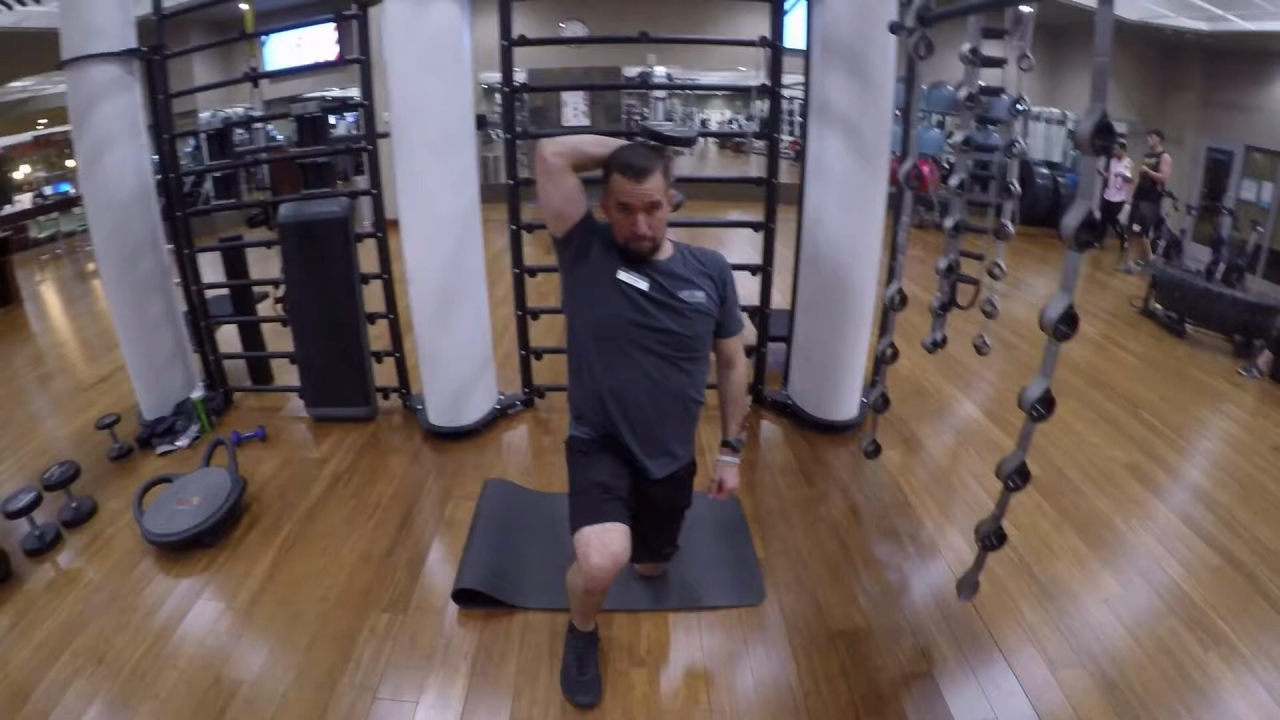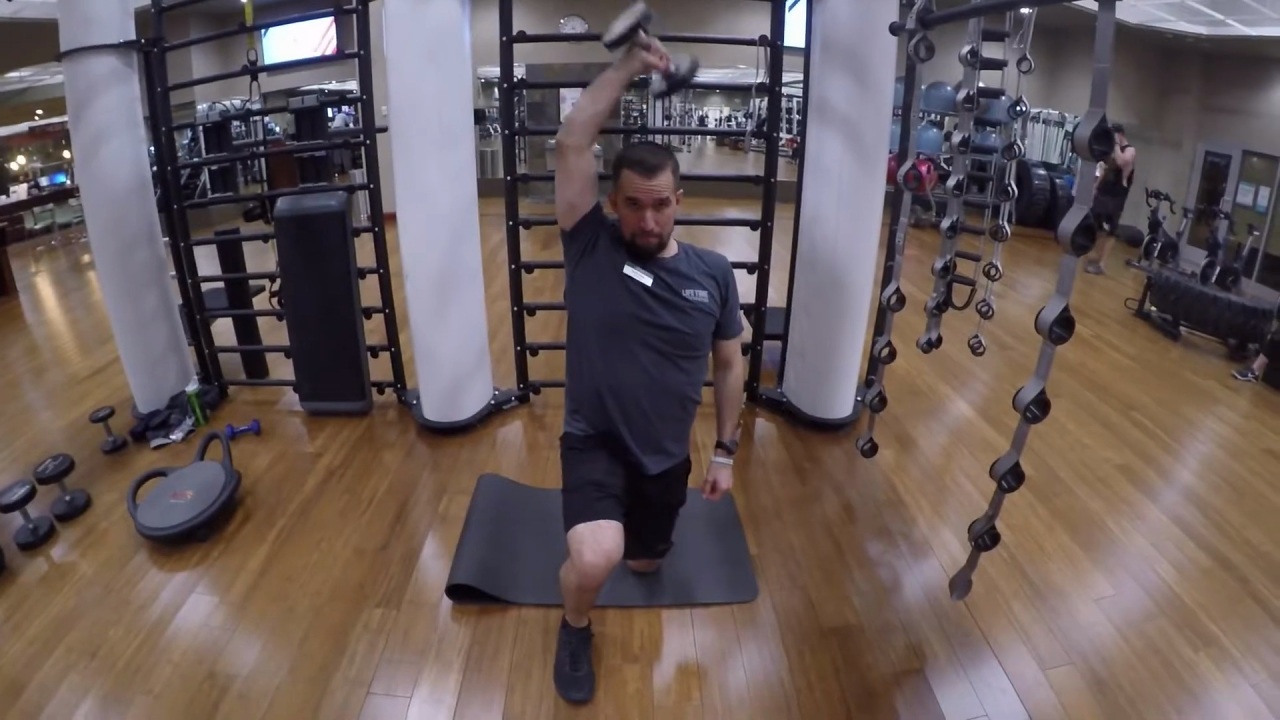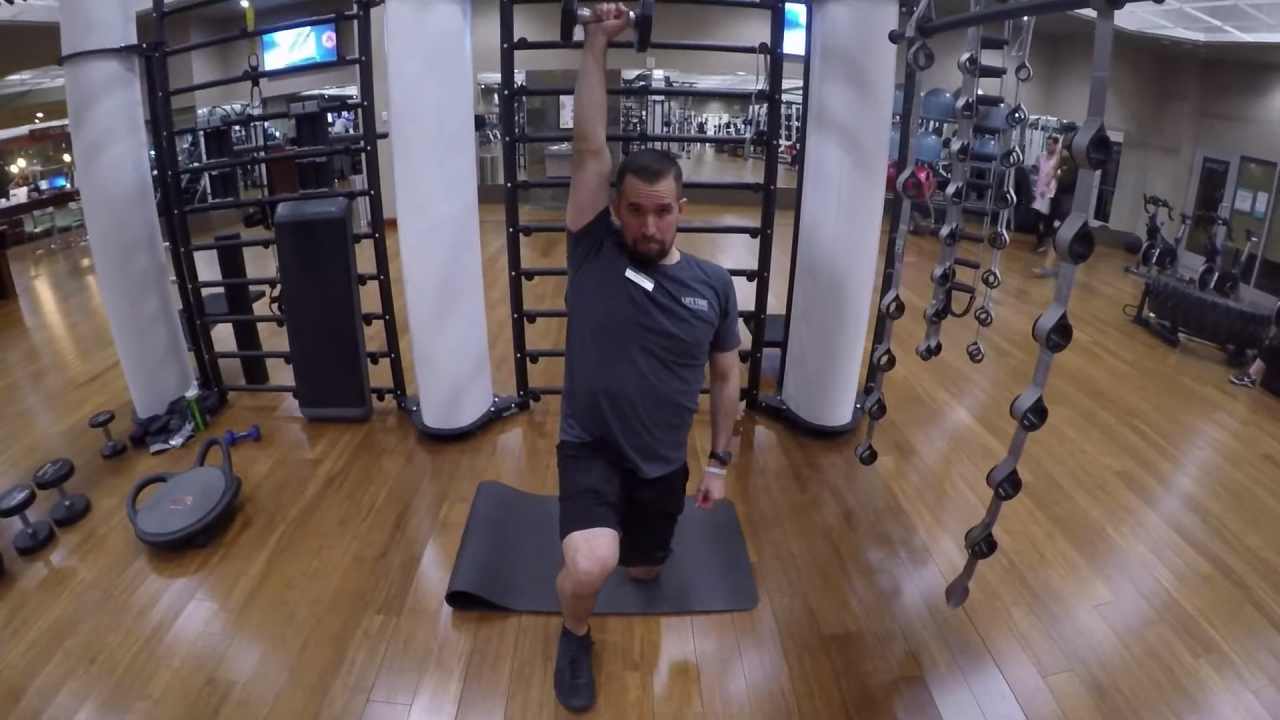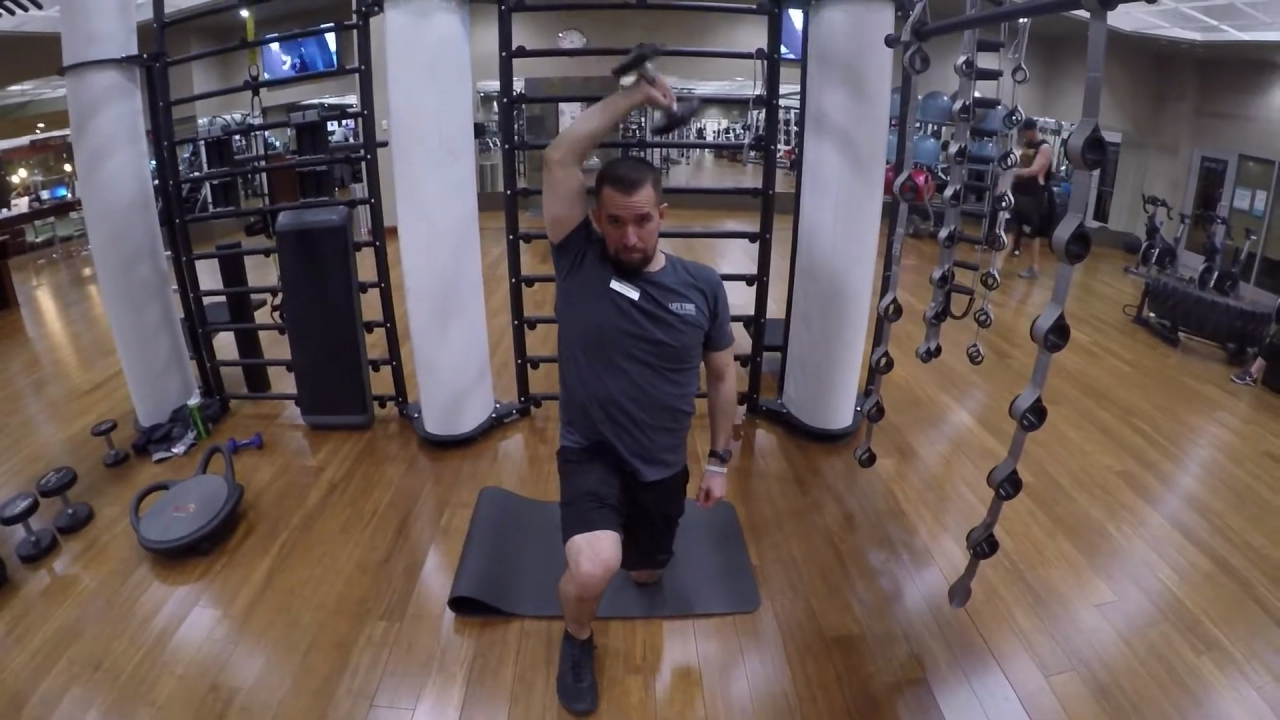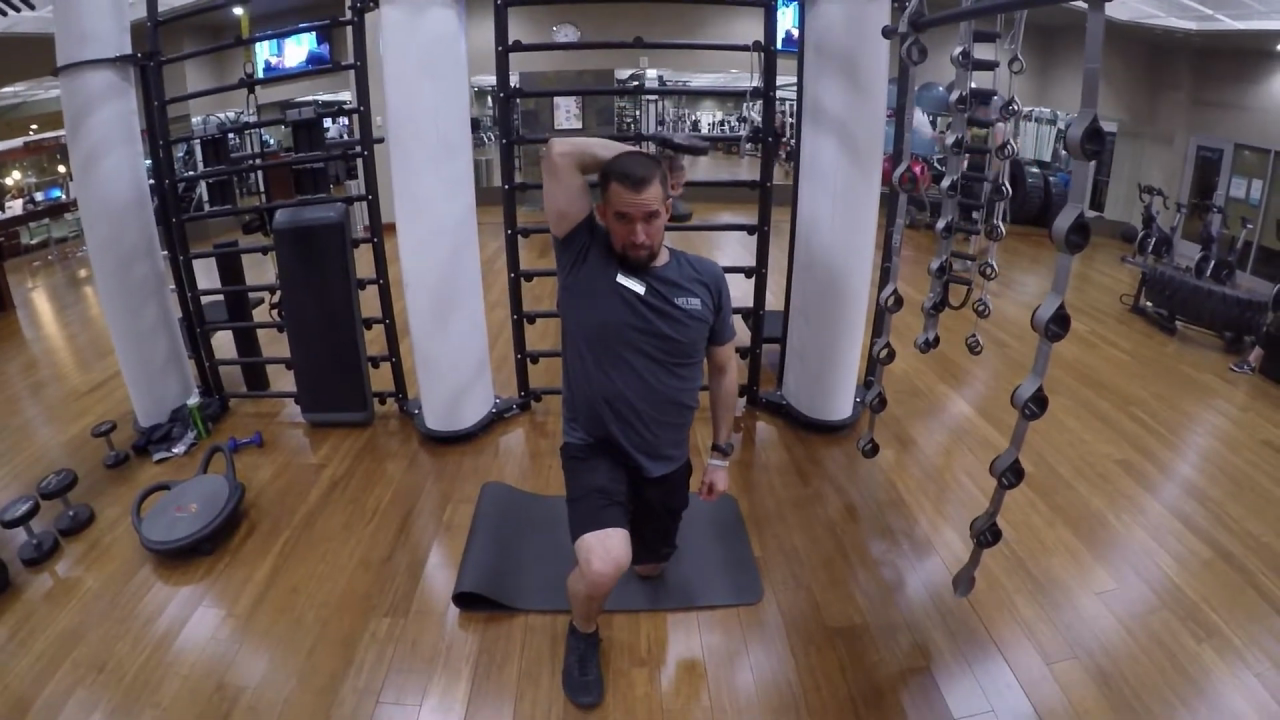
dt=0.7s
person 1, frame 1
left shoulder: (710, 270)
right shoulder: (585, 251)
left elbow: (732, 363)
right elbow: (550, 155)
left wrist: (730, 451)
right wrist: (630, 146)
left hip: (672, 455)
right hip: (598, 445)
left knee: (650, 566)
right knee: (601, 563)
left ankle: (644, 530)
right ankle: (582, 632)
person 1, frame 2
left shoulder: (712, 273)
right shoulder: (591, 248)
left elbow: (729, 367)
right elbow: (570, 145)
left wrist: (724, 453)
right wrist: (630, 65)
left hip: (666, 455)
right hip: (593, 443)
left knee: (644, 563)
right knee: (595, 561)
left ankle: (638, 523)
right ankle: (574, 628)
person 1, frame 3
left shoulder: (712, 284)
right shoulder: (595, 254)
left elbow: (726, 378)
right elbow: (589, 150)
left wrist: (718, 463)
left hip: (664, 462)
right hip: (590, 448)
left knee: (644, 570)
right knee: (590, 567)
left ankle: (635, 527)
right ankle: (574, 636)
person 1, frame 4
left shoulder: (702, 285)
right shoulder: (579, 261)
left elbow: (722, 375)
right elbow: (559, 160)
left wrist: (719, 460)
right wrist: (631, 97)
left hip: (664, 465)
right hip: (590, 454)
left knee: (645, 573)
right knee: (592, 571)
left ankle: (634, 537)
right ankle: (577, 640)
person 1, frame 5
left shoulder: (706, 279)
right shoulder: (583, 256)
left elbow: (724, 370)
right elbow: (559, 153)
left wrist: (720, 454)
right wrist: (639, 159)
left hip: (667, 459)
right hip: (594, 451)
left knee: (649, 567)
right knee: (603, 567)
left ankle: (640, 531)
right ankle: (582, 633)
